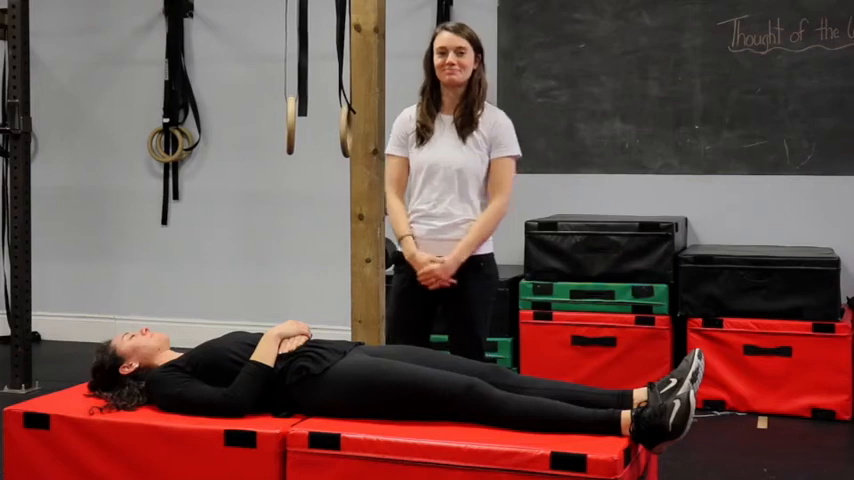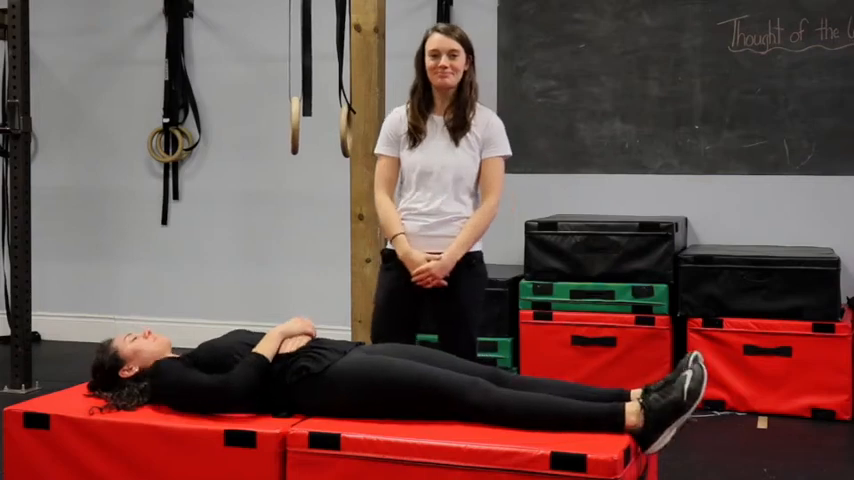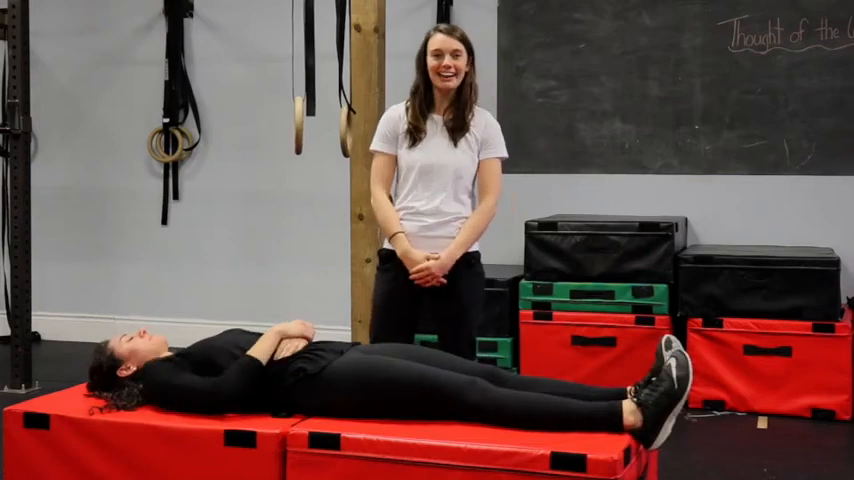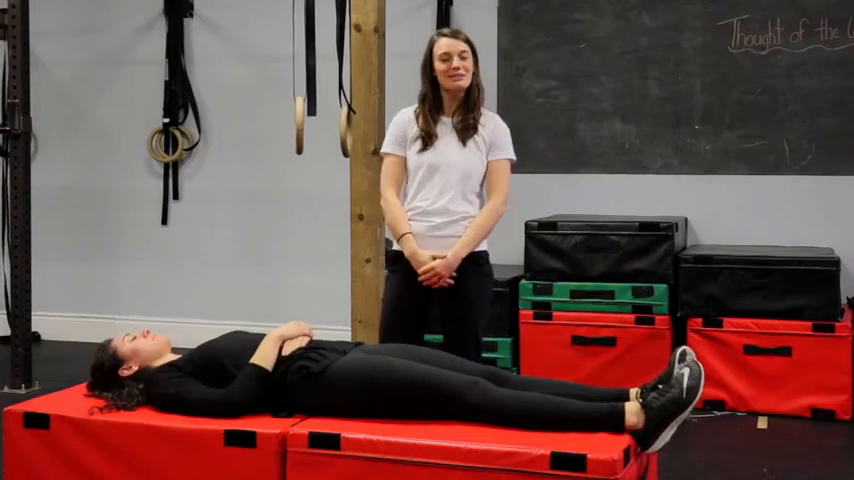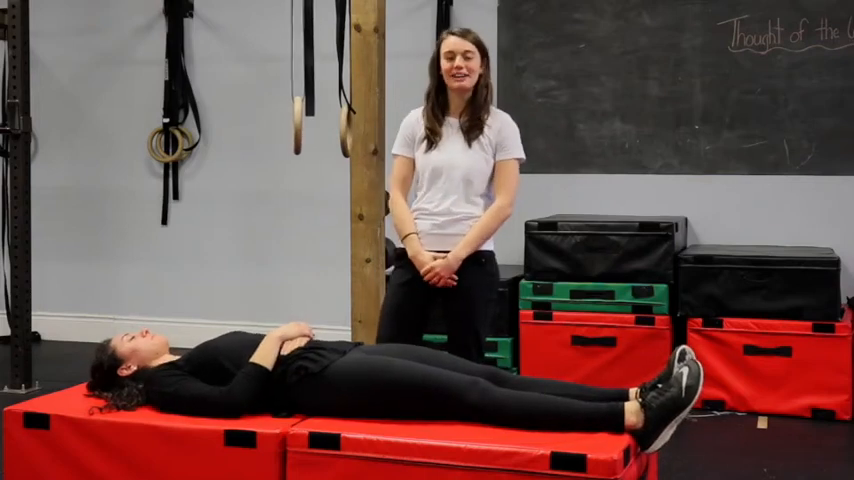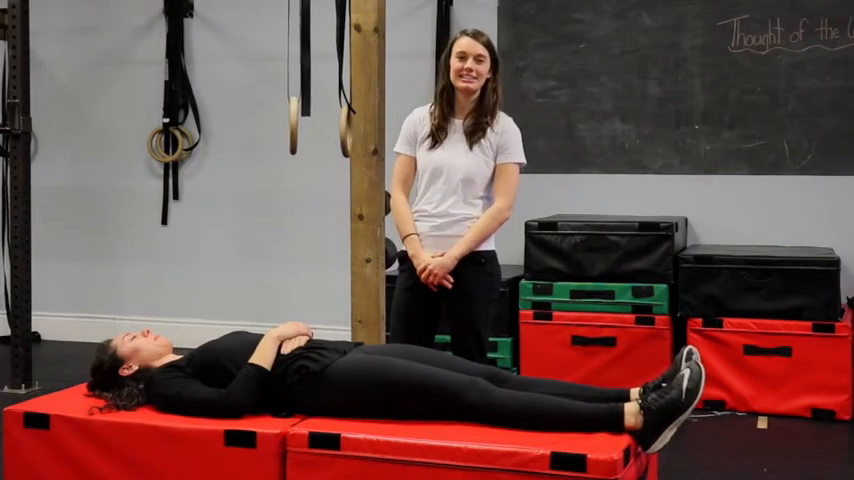
dt=0.3s
person 1, frame 1
left shoulder: (191, 359)
right shoulder: (166, 384)
right elbow: (236, 401)
left wrist: (284, 337)
right wrist: (272, 338)
left hip: (340, 357)
right hip: (320, 384)
left knee: (491, 376)
right knee: (474, 398)
left ankle: (640, 397)
right ankle: (629, 424)
person 1, frame 2
left shoulder: (192, 359)
right shoulder: (168, 381)
right elbow: (234, 390)
left wrist: (287, 336)
right wrist: (276, 334)
left hip: (340, 356)
right hip: (317, 382)
left knee: (491, 376)
right knee: (473, 397)
left ankle: (638, 397)
right ankle: (634, 419)
person 1, frame 3
left shoulder: (188, 357)
right shoulder: (162, 381)
right elbow: (230, 393)
left wrist: (284, 338)
right wrist: (273, 335)
left hip: (338, 355)
right hip: (319, 385)
left knee: (489, 375)
right knee: (471, 397)
left ankle: (632, 393)
right ankle: (631, 418)
person 1, frame 4
left shoulder: (192, 359)
right shoulder: (165, 385)
right elbow: (237, 401)
left wrist: (284, 337)
right wrist: (274, 340)
left hip: (339, 355)
right hip: (319, 383)
left knee: (490, 375)
right knee: (473, 396)
left ankle: (637, 396)
right ankle: (634, 420)
person 1, frame 5
left shoulder: (191, 358)
right shoulder: (165, 385)
right elbow: (236, 400)
left wrist: (283, 336)
right wrist: (274, 338)
left hip: (339, 354)
right hip: (319, 384)
left knee: (490, 375)
right knee: (472, 397)
left ankle: (636, 395)
right ankle: (632, 418)
person 1, frame 6
left shoulder: (191, 360)
right shoulder: (166, 386)
right elbow: (236, 401)
left wrist: (282, 337)
right wrist: (274, 339)
left hip: (338, 354)
right hip: (319, 383)
left knee: (490, 374)
right knee: (472, 396)
left ankle: (638, 396)
right ankle: (632, 419)
person 2, frame 1
left shoulder: (494, 123)
right shoulder: (409, 121)
left elbow: (499, 201)
right elbow: (394, 194)
left wrist: (454, 257)
right wrist: (412, 251)
left hip: (472, 263)
right hip: (414, 262)
left knee: (467, 364)
person 2, frame 2
left shoulder: (486, 123)
right shoulder: (399, 120)
left elbow: (490, 202)
right elbow: (383, 194)
left wrist: (448, 258)
right wrist: (406, 251)
left hip: (462, 262)
right hip: (402, 260)
left knee: (459, 363)
person 2, frame 3
left shoulder: (484, 125)
right shoulder: (397, 118)
left elbow: (488, 202)
right elbow: (379, 193)
left wrist: (448, 257)
right wrist: (406, 250)
left hip: (460, 261)
right hip: (398, 258)
left knee: (458, 362)
person 2, frame 4
left shoulder: (492, 127)
right shoulder: (406, 121)
left elbow: (497, 202)
right elbow: (389, 194)
left wrist: (454, 257)
right wrist: (414, 251)
left hip: (468, 261)
right hip: (408, 259)
left knee: (463, 362)
person 2, frame 5
left shoulder: (500, 126)
right shoulder: (416, 122)
left elbow: (504, 203)
right elbow: (397, 195)
left wrist: (454, 257)
right wrist: (416, 252)
left hip: (472, 260)
right hip: (414, 259)
left knee: (465, 361)
person 2, frame 6
left shoulder: (502, 129)
right shoulder: (419, 121)
left elbow: (502, 207)
right elbow: (399, 194)
left wrist: (451, 257)
right wrist: (416, 252)
left hip: (474, 261)
right hip: (417, 259)
left knee: (469, 362)
